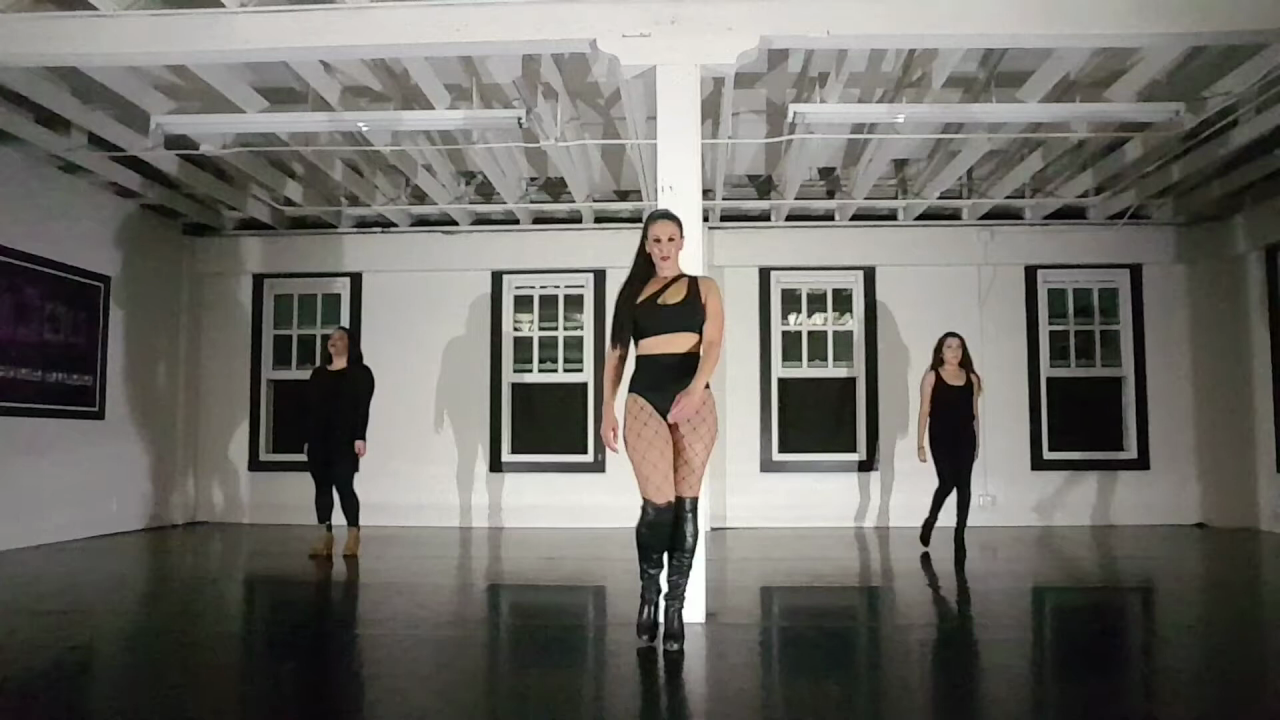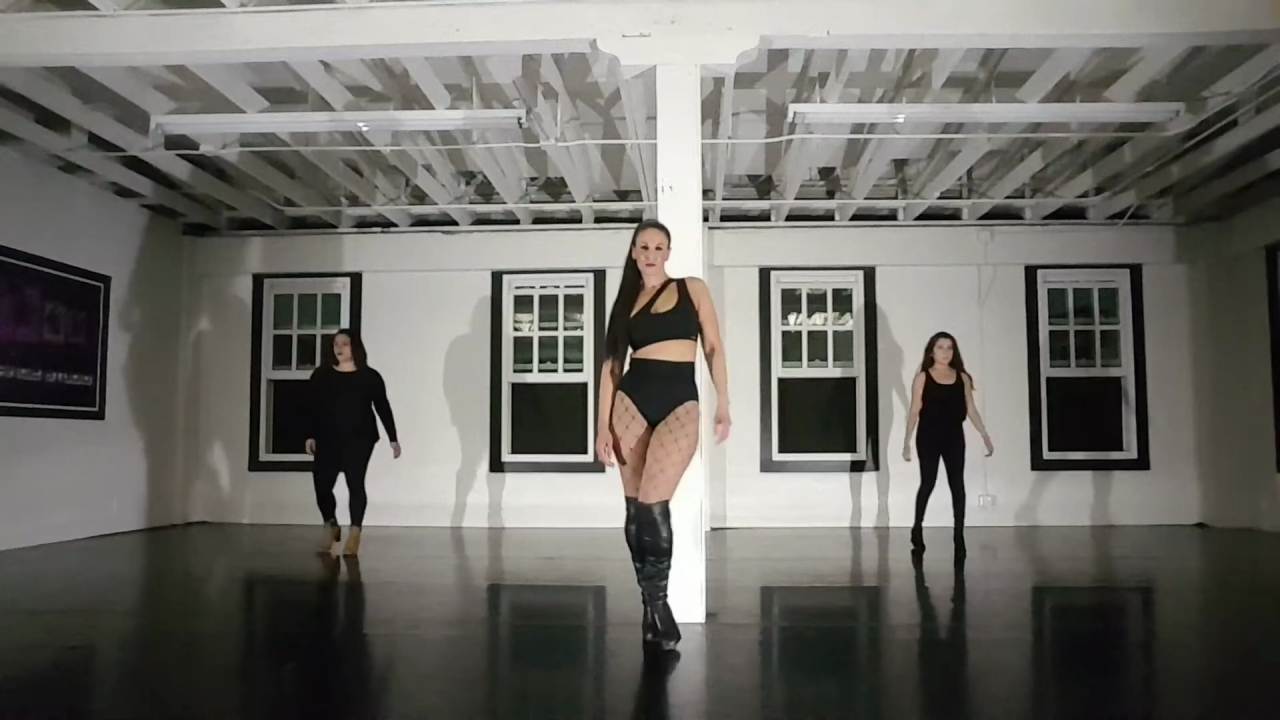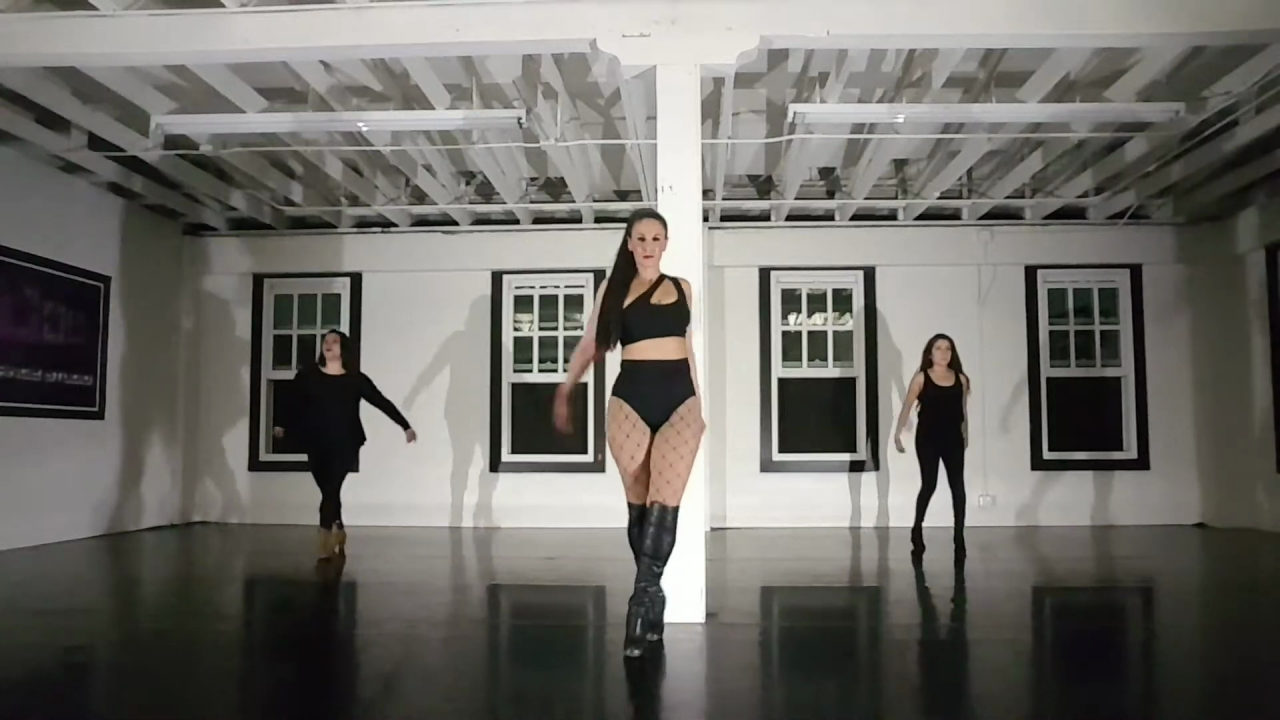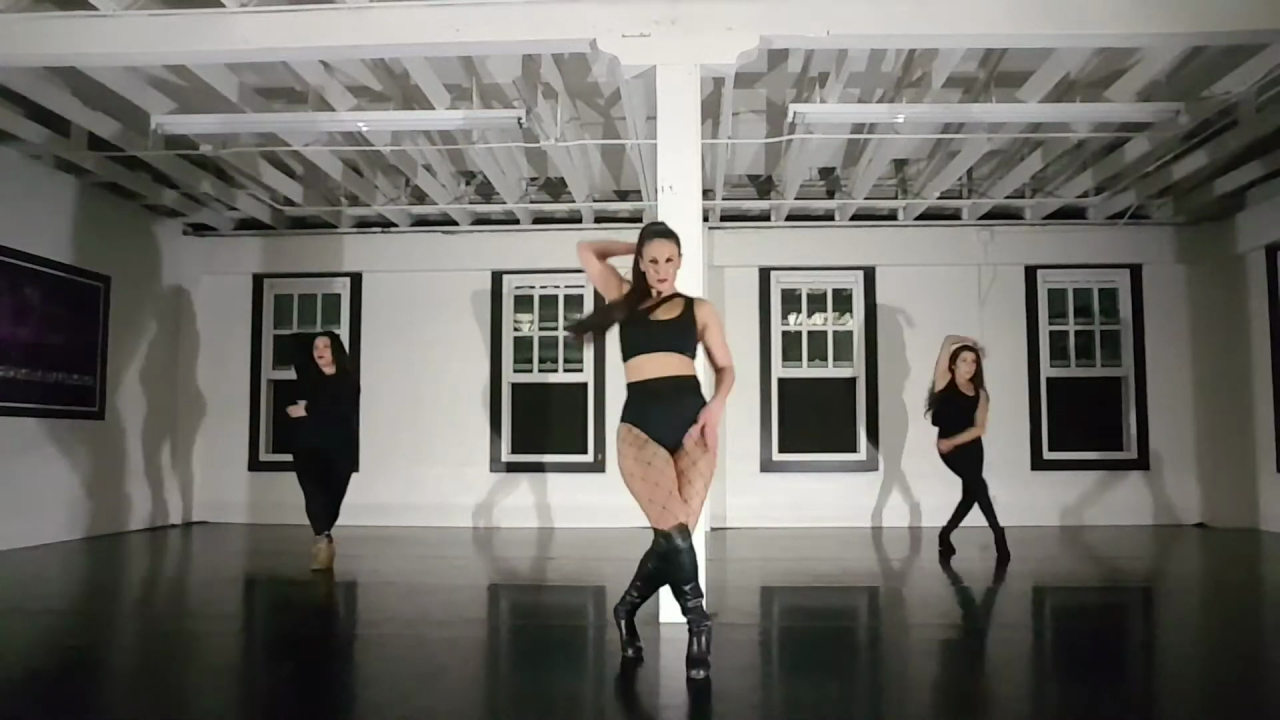
dt=0.7s
person 1, frame 1
left shoulder: (703, 287)
right shoulder: (632, 291)
left elbow: (713, 343)
right elbow: (616, 353)
left wrist: (693, 390)
right wrist: (607, 410)
left hip: (694, 398)
right hip: (645, 397)
left knee: (685, 504)
right knee: (658, 502)
left ankle: (674, 607)
right ankle: (648, 593)
person 1, frame 2
left shoulder: (693, 288)
right shoulder: (625, 300)
left elbow: (713, 347)
right elbow: (611, 364)
left wrist: (723, 403)
right wrist: (603, 424)
left hip: (680, 402)
right hip: (632, 402)
left knee: (654, 502)
right knee: (635, 505)
left ankle: (659, 602)
right ankle: (649, 602)
person 1, frame 3
left shoulder: (681, 287)
right shoulder: (613, 289)
right elbow: (590, 345)
left wrist: (698, 406)
right wrist: (563, 394)
left hip: (680, 401)
right hip: (630, 400)
left knee: (666, 504)
right knee: (640, 506)
left ankle: (640, 603)
right ankle: (652, 593)
person 1, frame 4
left shoulder: (698, 309)
right shoulder: (625, 297)
left elbow: (726, 367)
right elbow: (586, 250)
left wrist: (716, 405)
right wrist: (636, 245)
left hip: (690, 424)
right hip: (639, 426)
left knee: (675, 536)
right knee: (672, 529)
left ankle: (627, 607)
right ankle: (698, 625)
person 2, frame 1
left shoulder: (360, 373)
right shoulder: (318, 374)
left elbow: (363, 407)
right elbow: (312, 408)
left wrist: (360, 437)
right wrist: (308, 439)
left hip: (345, 440)
right hip: (319, 440)
left knee: (343, 485)
right knee: (322, 486)
left ankle: (353, 535)
right ankle: (326, 535)
person 2, frame 2
left shoulder: (369, 377)
right shoulder: (321, 374)
left elbow: (383, 408)
right elbow: (313, 407)
left wrist: (393, 438)
right wrist: (311, 435)
left hip: (358, 440)
right hip: (327, 439)
left knee: (355, 484)
right knee: (322, 485)
left ankle: (354, 535)
right ankle: (332, 529)
person 2, frame 3
left shoulder: (356, 380)
right shoulder: (307, 374)
left elbow: (382, 402)
right elbow: (294, 401)
left wrist: (406, 426)
right wrist: (283, 424)
left hip: (345, 444)
right hip: (316, 443)
left knee: (332, 488)
right knee: (327, 489)
left ankle: (325, 535)
right ankle: (337, 531)
person 2, frame 4
left shoulder: (348, 379)
right shoulder: (309, 374)
left elbow: (344, 409)
left wrist: (307, 409)
left hip: (340, 449)
right hip: (308, 448)
left knee: (332, 498)
right knee: (314, 495)
left ankle: (323, 540)
right ankle: (324, 542)
person 3, frame 1
left shoulder: (971, 378)
right shoulder: (932, 377)
left elbow: (974, 413)
right elbow: (924, 412)
left wrist: (975, 442)
right wrist: (921, 443)
left hip: (965, 438)
right hip: (941, 438)
left knee: (964, 486)
right knee: (947, 483)
left ankle: (960, 535)
right ankle: (930, 521)
person 3, frame 2
left shoulder: (962, 378)
right shoulder: (923, 377)
left elbow: (971, 410)
right elbow: (914, 410)
left wrist: (985, 436)
right wrist: (907, 441)
left hip: (954, 437)
right hip: (928, 437)
left knee: (957, 485)
right knee: (927, 484)
left ankle: (959, 536)
right ankle: (917, 529)
person 3, frame 3
left shoulder: (960, 379)
right shoulder: (921, 378)
right elbow: (907, 406)
left wrist: (965, 433)
right wrist: (897, 433)
left hip: (953, 437)
right hip: (928, 437)
left knee: (957, 486)
right knee: (929, 485)
left ankle: (959, 537)
right ankle: (917, 531)
person 3, frame 4
left shoulder: (980, 394)
right shoulder: (944, 379)
left elbow: (980, 428)
right elbow: (948, 341)
left wrist: (953, 441)
right wrist: (968, 342)
left hip: (971, 446)
right hip: (950, 447)
left knee: (971, 494)
right knee: (978, 485)
left ankle: (946, 534)
right ankle: (997, 533)
